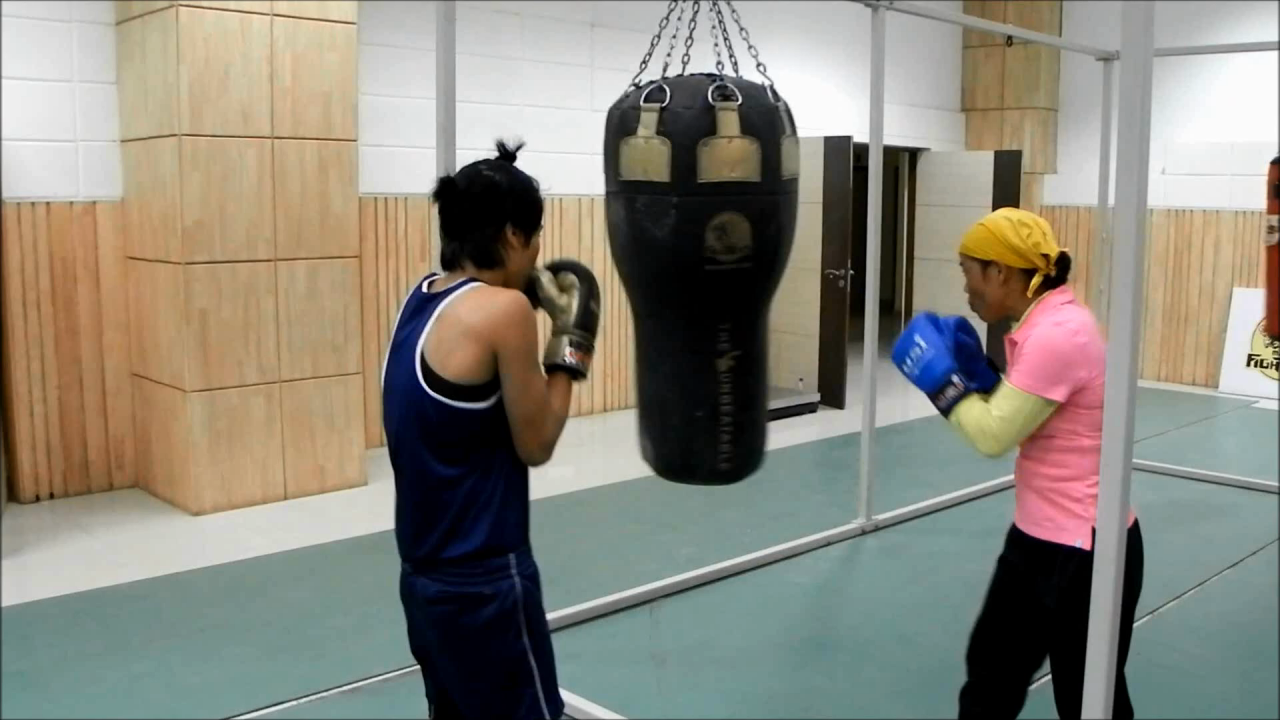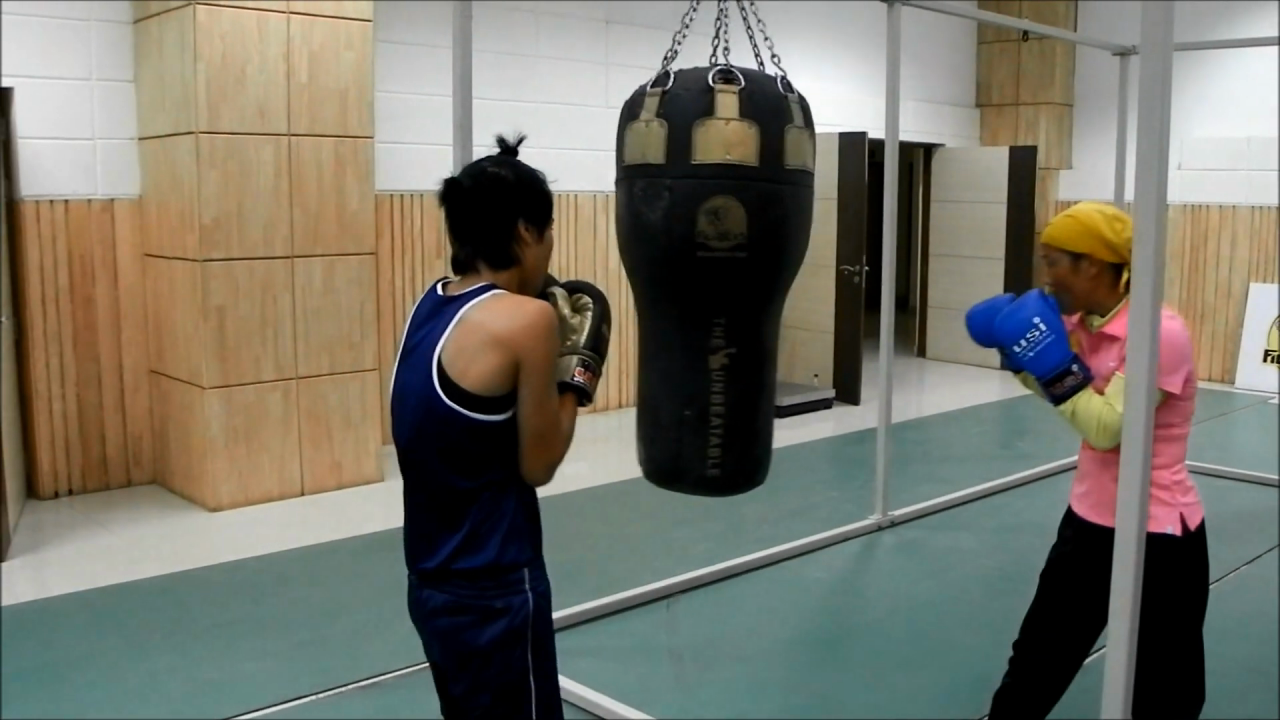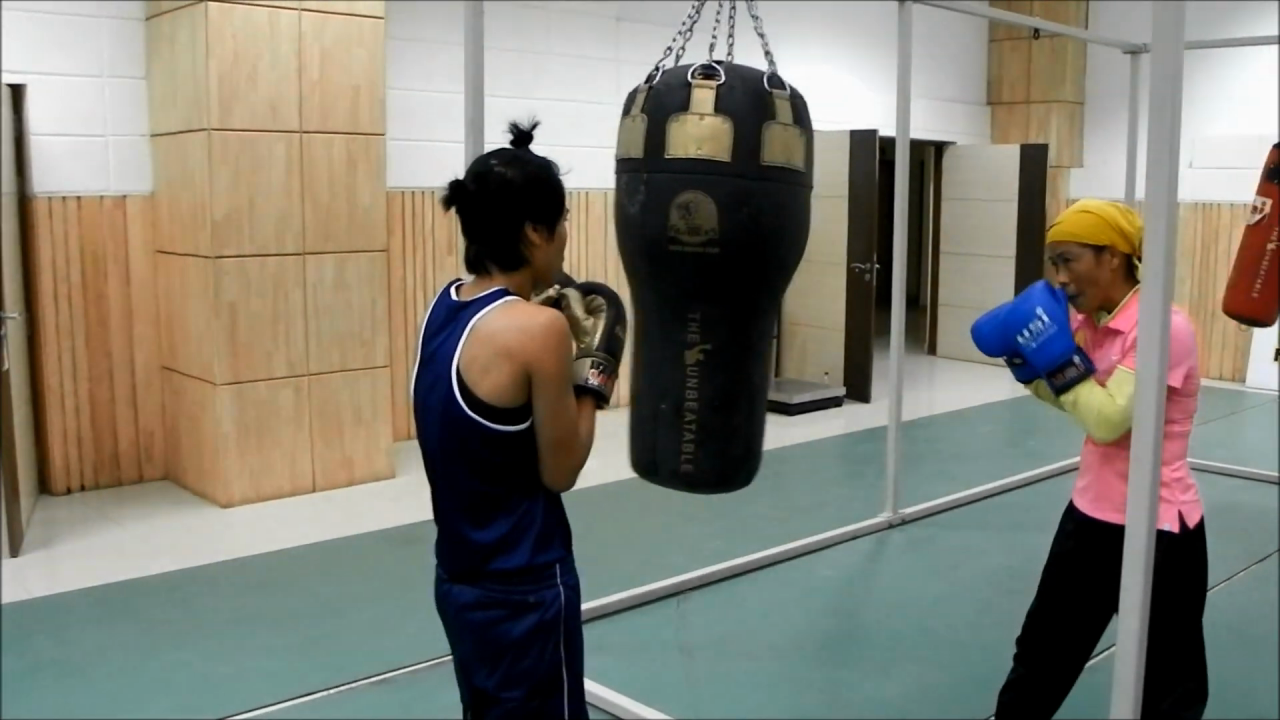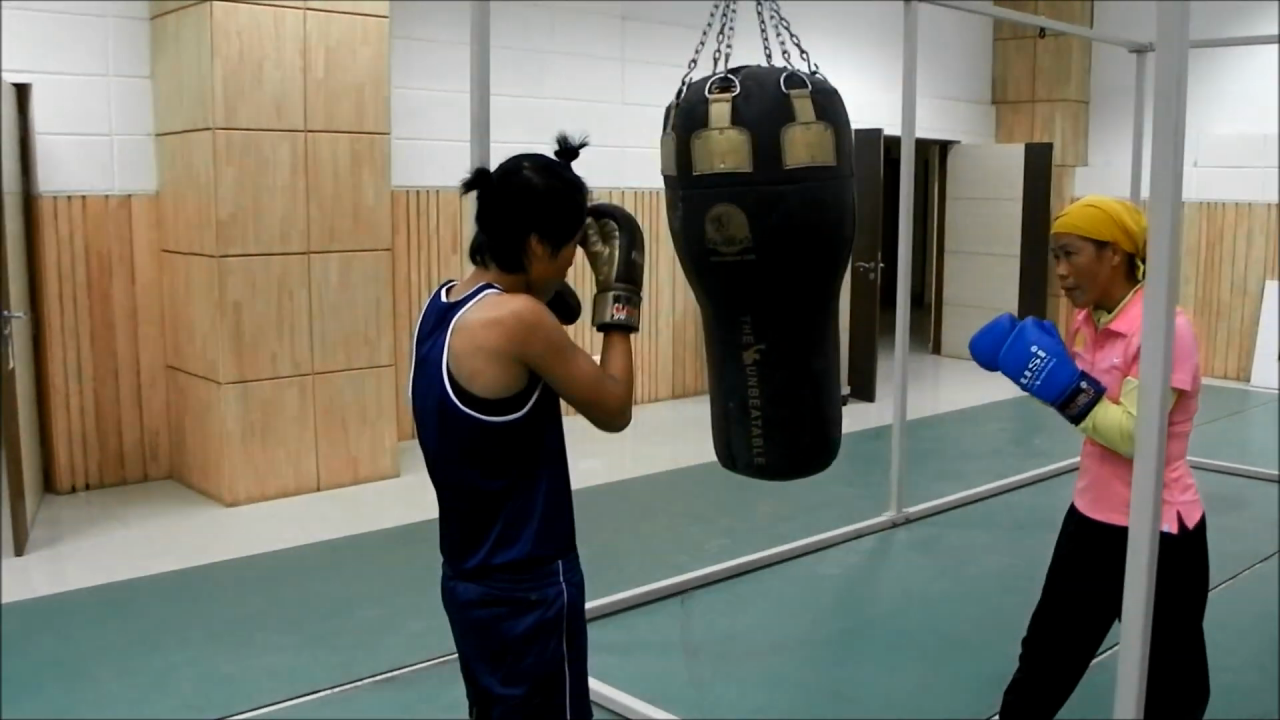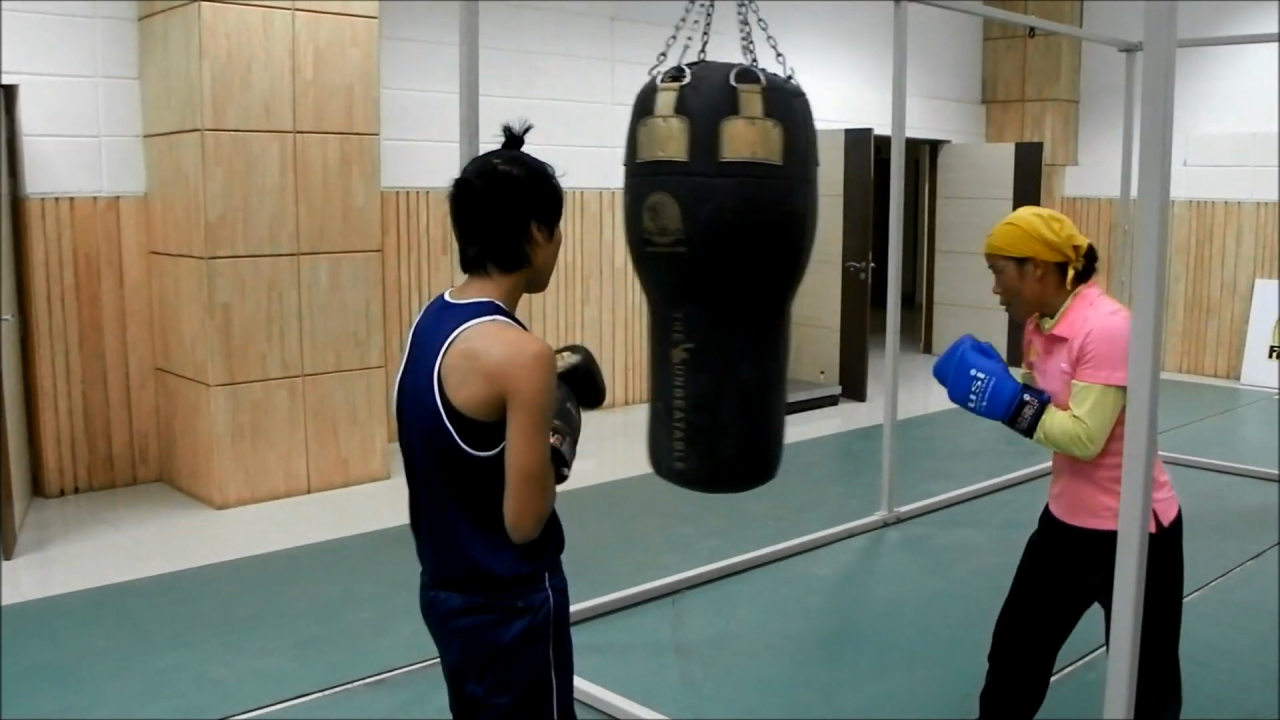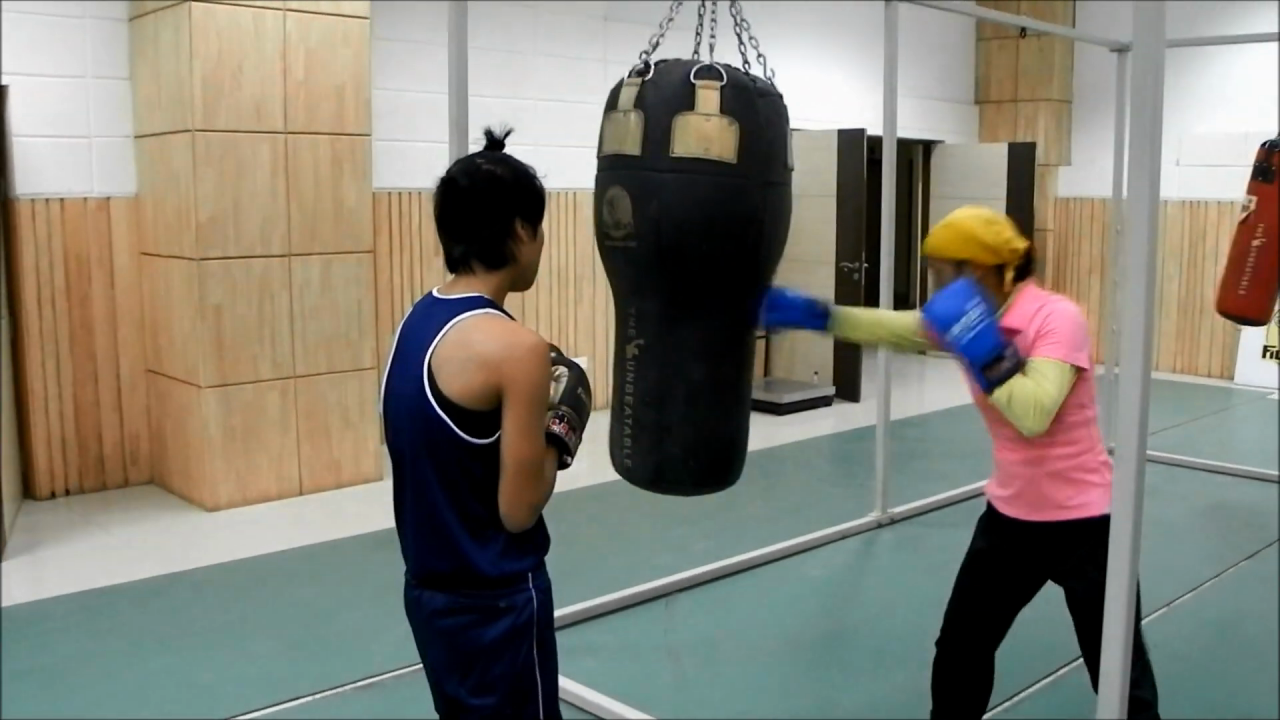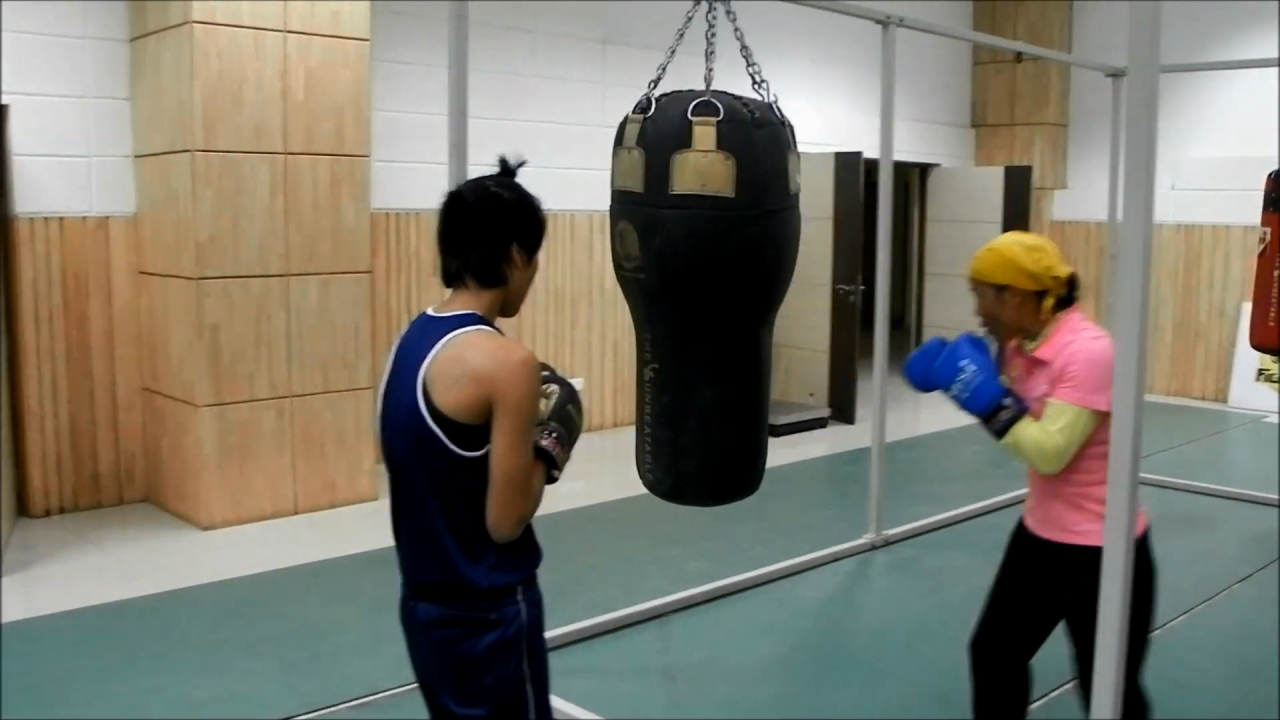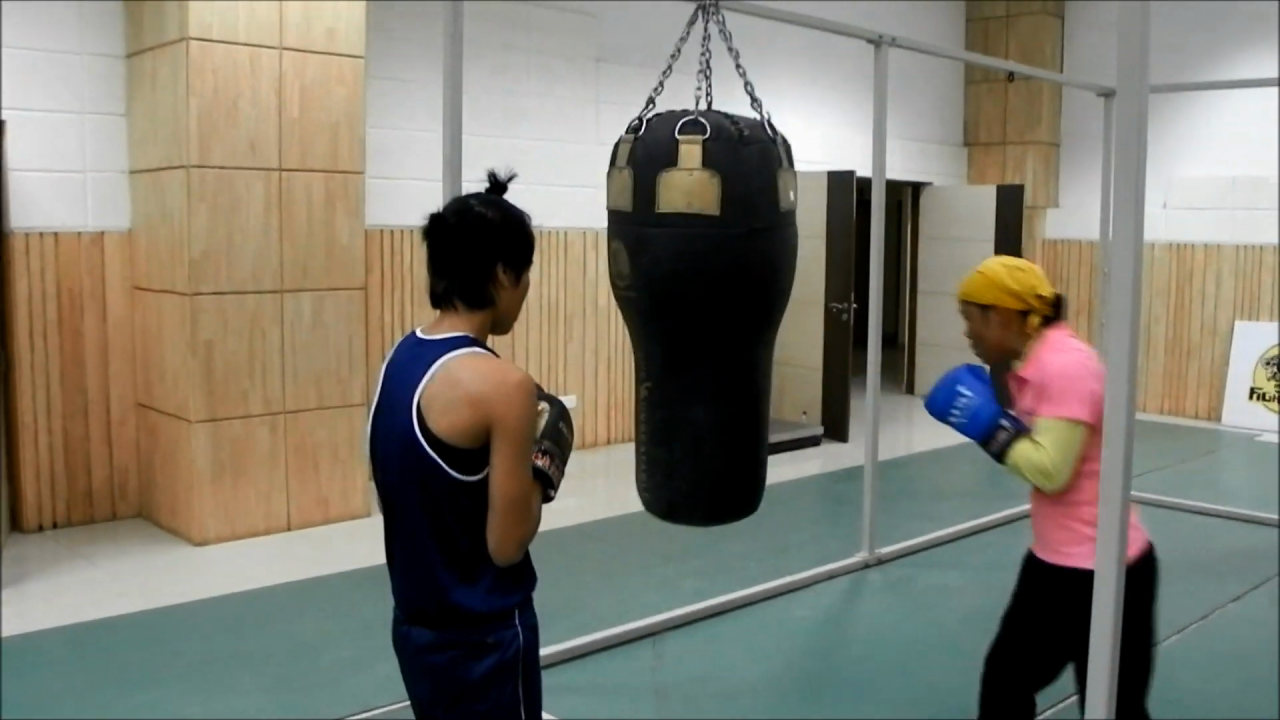
dt=0.7s
person 1, frame 1
left shoulder: (420, 300)
right shoulder: (503, 309)
right elbow: (535, 445)
right wrist: (571, 339)
left hip: (427, 571)
right hip: (484, 579)
person 1, frame 2
left shoulder: (432, 305)
right shoulder: (525, 318)
right elbow: (537, 465)
right wrist: (580, 358)
left hip: (434, 581)
right hip: (494, 593)
person 1, frame 3
left shoulder: (448, 306)
right shoulder: (536, 331)
right elbow: (559, 473)
right wrist: (592, 364)
left hip: (462, 578)
right hip: (524, 591)
person 1, frame 4
left shoulder: (443, 305)
right shoulder: (517, 319)
right elbow: (613, 411)
right wrist: (618, 296)
left hip: (470, 576)
right hip: (528, 586)
person 1, frame 5
left shoulder: (433, 319)
right shoulder: (518, 354)
right elbow: (524, 522)
right wrist: (557, 440)
left hip: (447, 585)
right hip: (508, 601)
person 1, frame 6
left shoulder: (418, 321)
right shoulder: (513, 348)
right elbow: (519, 509)
right wrist: (563, 427)
left hip: (431, 587)
right hip: (492, 602)
person 1, frame 7
left shoulder: (413, 339)
right shoulder: (505, 362)
right elbow: (506, 520)
right wrist: (551, 443)
left hip: (426, 601)
right hip: (487, 614)
person 1, frame 8
left shoulder: (399, 362)
right shoulder: (501, 385)
right elbow: (507, 545)
right wrist: (545, 465)
left hip: (417, 624)
right hip: (481, 637)
person 2, frame 1
left shoulder: (1058, 334)
right shoulder: (1036, 327)
left elbow: (993, 436)
left wrist: (939, 374)
right wrist: (967, 362)
left hip: (1082, 546)
right hip: (1038, 534)
right knee: (992, 661)
person 2, frame 2
left shoulder: (1161, 332)
right shoulder: (1080, 322)
left elbow: (1105, 429)
right elbow: (1058, 396)
left wrist: (1051, 358)
right wrist: (1017, 346)
left hip: (1157, 538)
right hip: (1089, 522)
right knee: (1036, 657)
person 2, frame 3
left shoulder: (1164, 325)
right shoulder: (1087, 320)
left elbow: (1107, 421)
right elbow: (1067, 399)
left wrist: (1055, 350)
right wrist: (1023, 356)
left hip: (1156, 533)
right hip: (1090, 516)
right knee: (1041, 650)
person 2, frame 4
left shoulder: (1165, 329)
right shoulder: (1087, 320)
left elbow: (1132, 436)
left wrist: (1063, 384)
right wrist: (1028, 365)
left hip: (1156, 535)
right hip: (1091, 519)
right knee: (1046, 651)
person 2, frame 5
left shoulder: (1108, 328)
right shoulder: (1040, 326)
left elbow: (1086, 438)
left wrist: (1006, 399)
right wrist: (989, 383)
right hip: (1066, 522)
right knee: (1015, 649)
person 2, frame 6
left shoulder: (1058, 317)
right shoulder: (972, 317)
left elbow: (1035, 417)
right elbow: (889, 327)
left wrist: (987, 350)
right wrist: (809, 312)
left hip: (1085, 523)
right hip: (1011, 515)
left knee: (1121, 673)
right knee: (960, 648)
person 2, frame 7
left shoulder: (1087, 351)
right shoulder: (1024, 347)
left elbow: (1049, 453)
right elbow: (1020, 419)
left wrist: (987, 397)
right wrist: (955, 375)
left hip: (1099, 549)
right hip: (1041, 535)
right knee: (993, 652)
person 2, frame 8
left shoulder: (1066, 365)
right shoulder: (1035, 363)
left elbow: (1051, 471)
left wrist: (987, 424)
right wrist: (989, 418)
left hip: (1100, 571)
right hip: (1054, 561)
right knee: (1004, 678)
